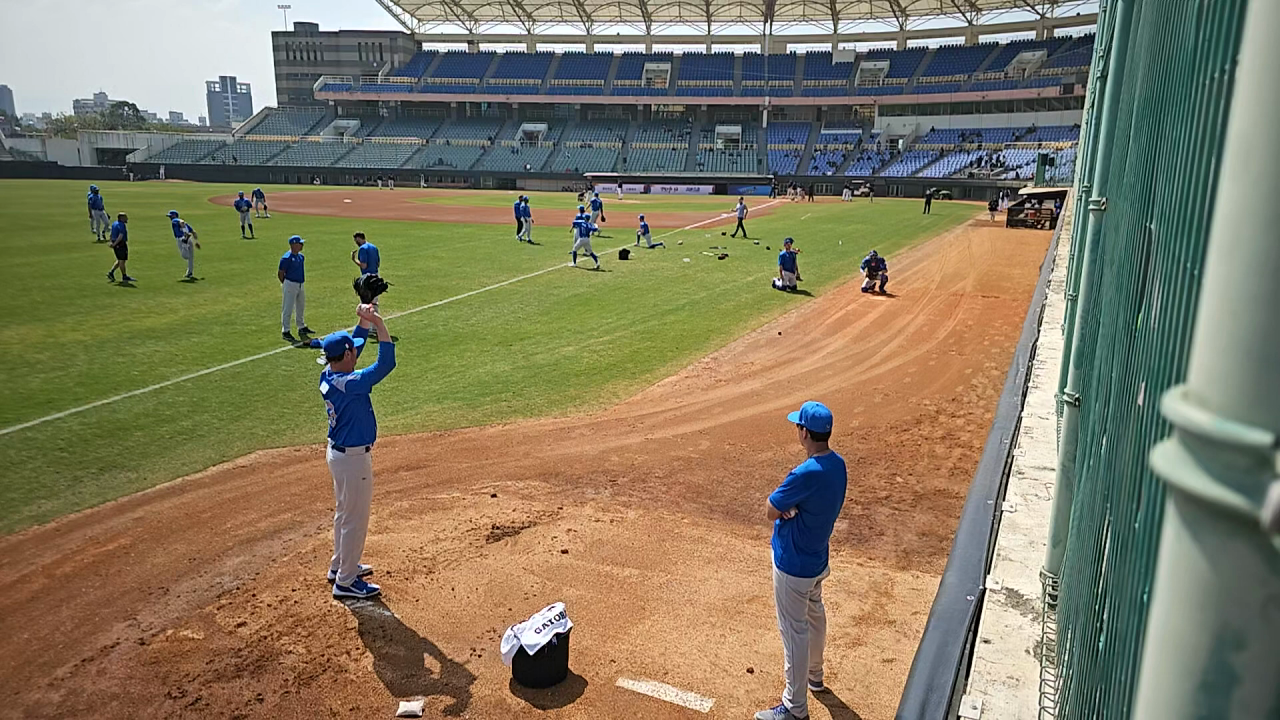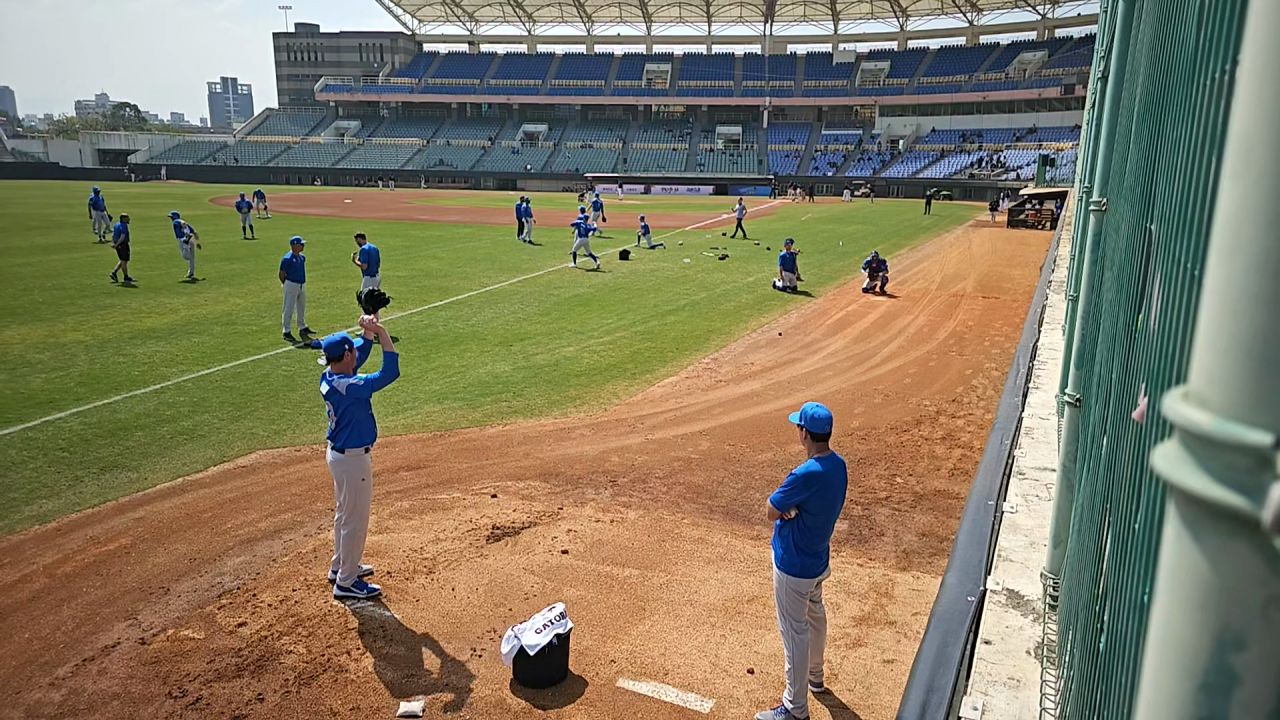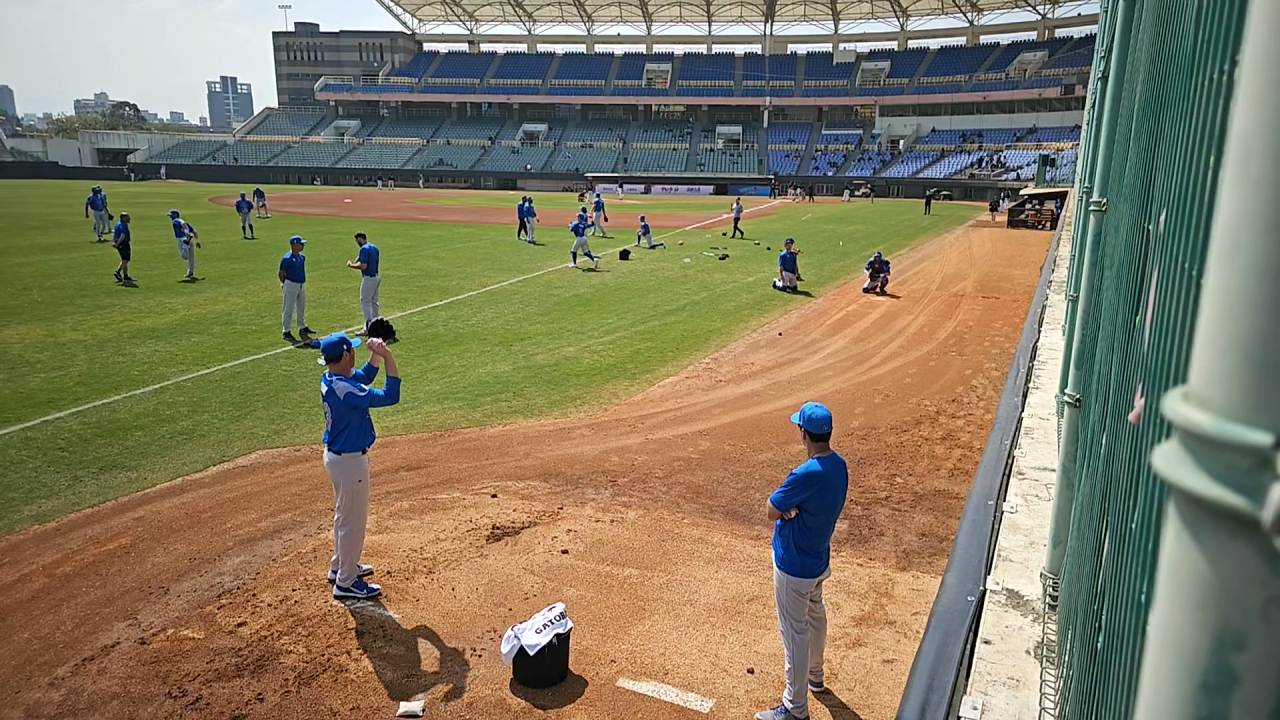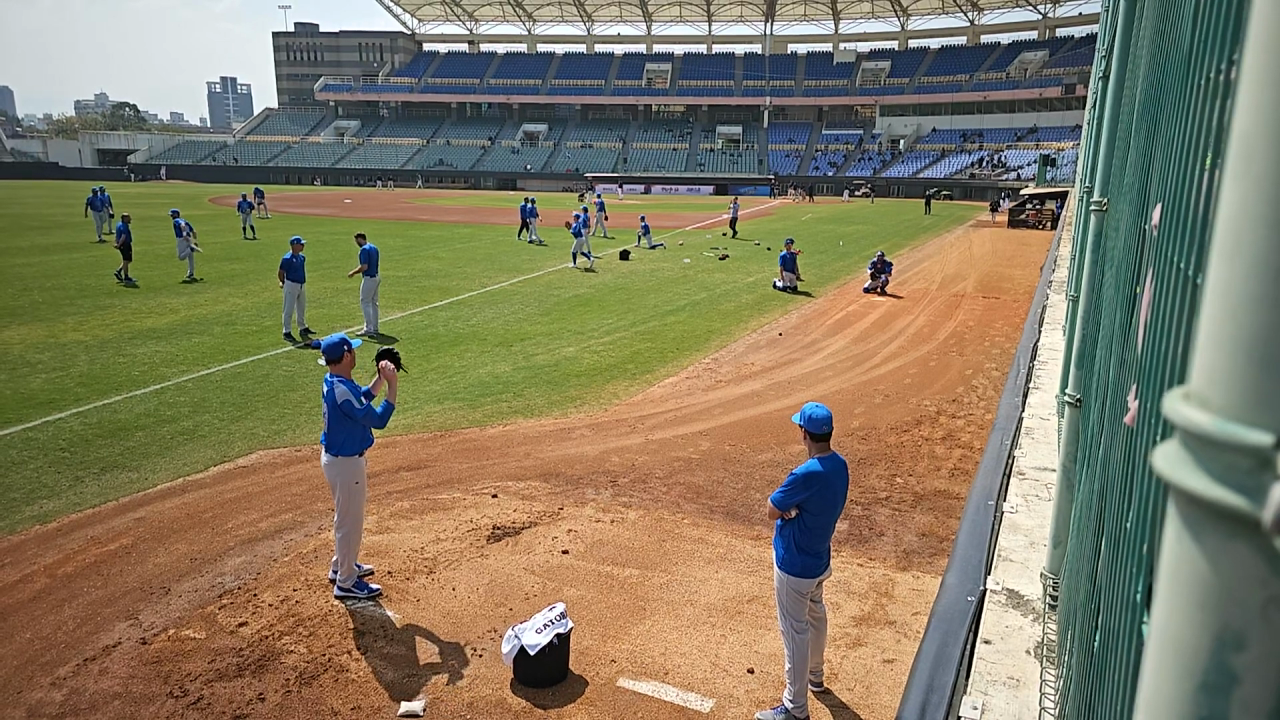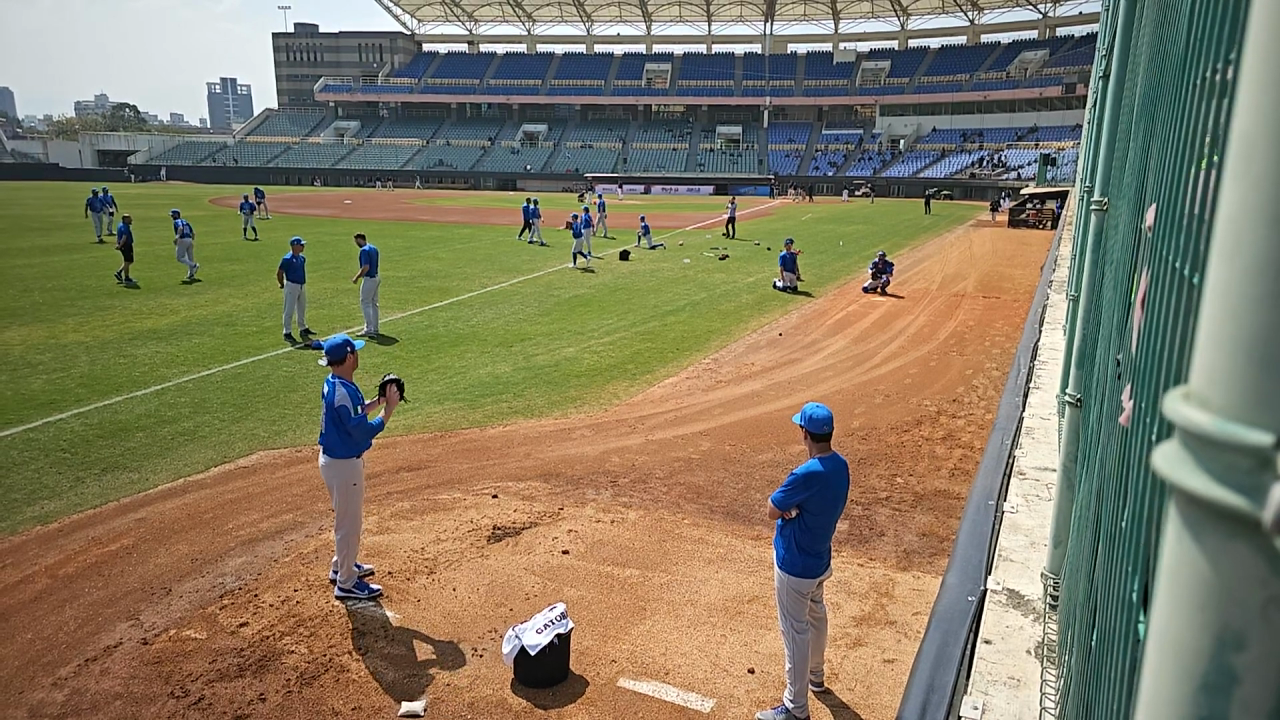
dt=1s
person 1, frame 1
left shoulder: (806, 474)
right shoulder: (838, 464)
left elbow: (771, 511)
left wrist: (785, 503)
right wrist: (790, 505)
left hip: (793, 565)
right hip: (818, 558)
left knee: (795, 631)
right knee: (814, 616)
right ankle: (814, 675)
person 1, frame 2
left shoulder: (806, 474)
right shoulder: (838, 465)
left elbow: (771, 511)
left wrist: (785, 505)
right wrist: (791, 506)
left hip: (794, 565)
right hip: (818, 559)
left knee: (795, 632)
right knee: (815, 616)
right ankle: (815, 676)
person 1, frame 3
left shoulder: (806, 474)
right shoulder: (839, 465)
left elbow: (771, 511)
right wrist: (792, 505)
left hip: (794, 564)
right hip: (818, 558)
left knee: (795, 632)
right knee: (815, 616)
right ankle: (815, 676)
person 1, frame 4
left shoulder: (807, 474)
right shoulder: (840, 465)
left elbow: (772, 511)
left wrist: (786, 504)
right wrist: (792, 506)
left hip: (795, 565)
right hip: (819, 559)
left knee: (795, 631)
right knee: (815, 616)
right ankle: (815, 675)
person 1, frame 5
left shoulder: (807, 474)
right shoulder: (841, 466)
left elbow: (772, 511)
left wrist: (787, 504)
right wrist: (793, 506)
left hip: (795, 565)
right hip: (820, 559)
left knee: (795, 631)
right knee: (816, 616)
right ankle: (816, 675)
person 2, frame 1
left shoulder: (328, 375)
right shoulder: (348, 383)
left elbow: (354, 343)
right elbow: (386, 363)
left wrist: (365, 320)
right wrist: (379, 323)
left hip: (338, 451)
right hip: (353, 457)
left knee: (345, 513)
right knee: (355, 518)
left ankle: (340, 565)
right ankle: (345, 582)
person 2, frame 2
left shoulder: (329, 377)
right shoulder: (348, 386)
left elbow: (361, 356)
right elbow: (390, 372)
left wrist: (368, 331)
right wrist: (381, 332)
left hip: (338, 452)
right hip: (353, 458)
left knee: (345, 514)
right knee: (355, 520)
left ankle: (341, 566)
right ankle: (346, 582)
person 2, frame 3
left shoulder: (331, 378)
right shoulder: (343, 389)
left elbow: (364, 377)
right elbow: (390, 396)
left wrist: (377, 354)
right wrist: (389, 357)
left hip: (337, 454)
right hip: (349, 460)
left knee: (345, 515)
right knee: (353, 520)
left ankle: (341, 566)
right ankle: (345, 582)
person 2, frame 4
left shoulder: (334, 381)
right shoulder: (342, 390)
left elbow: (362, 398)
right elbow: (378, 420)
left wrist: (381, 377)
right wrist: (393, 385)
left hip: (337, 456)
right hip: (346, 462)
left knee: (347, 516)
right knee: (350, 520)
left ankle: (342, 566)
right ankle: (346, 582)
person 2, frame 5
left shoulder: (333, 383)
right shoulder: (343, 392)
right elbow: (363, 433)
left wrist: (379, 400)
right wrist: (389, 408)
left hip: (334, 457)
right hip: (343, 464)
left knee: (347, 518)
right knee: (349, 522)
left ankle: (342, 566)
right ankle: (346, 583)
